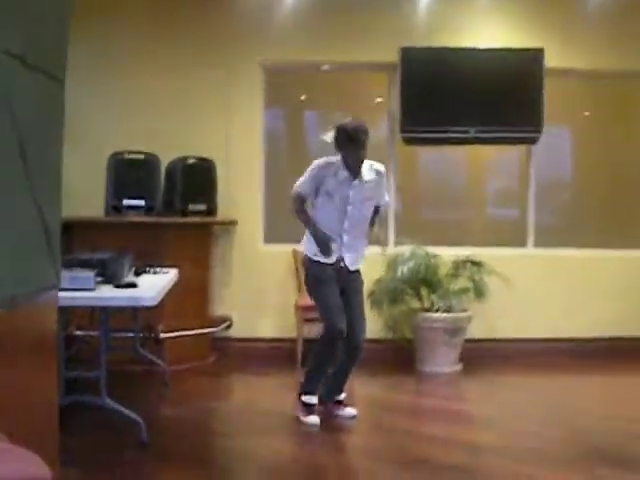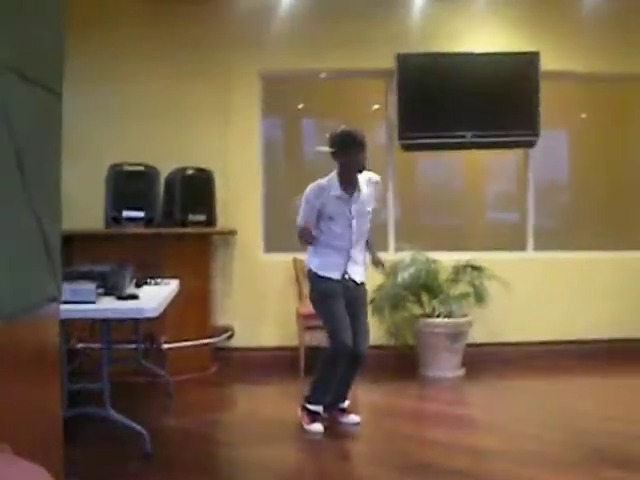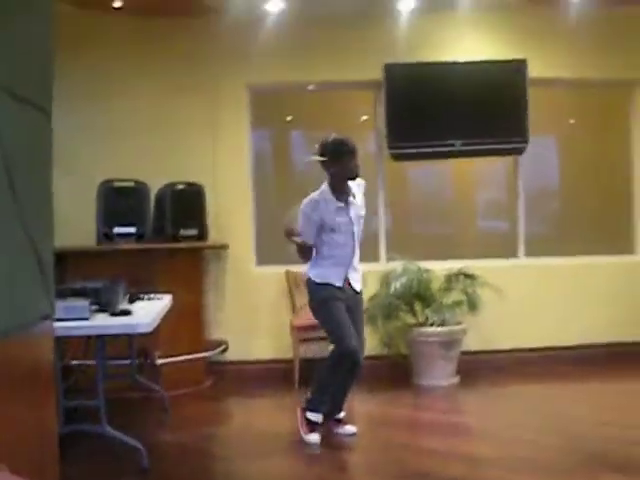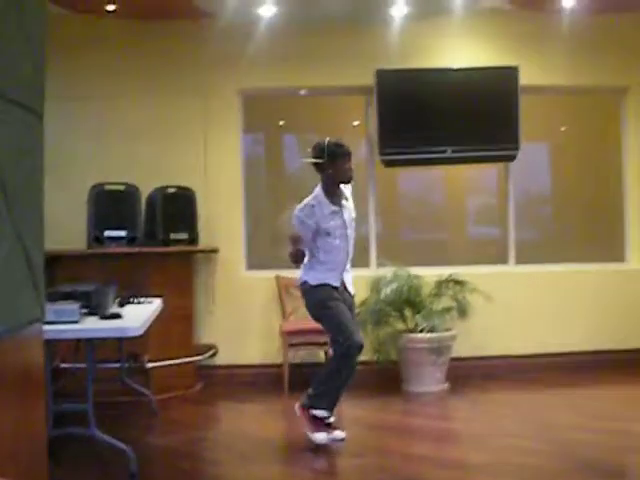
dt=0.1s
person 1, frame 1
left shoulder: (377, 175)
right shoulder: (322, 169)
right elbow: (297, 202)
left wrist: (372, 219)
right wrist: (314, 230)
left hip: (351, 266)
right hip: (320, 262)
left knee: (355, 338)
right knee: (336, 328)
left ankle: (331, 396)
right ankle: (308, 396)
person 1, frame 2
left shoulder: (372, 184)
right shoulder: (318, 192)
right elbow: (305, 237)
left wrist: (370, 253)
right wrist: (307, 235)
left hip: (355, 278)
right hip: (325, 278)
left knee: (357, 349)
right knee: (342, 345)
left ankle: (336, 404)
right ankle: (312, 405)
person 1, frame 3
left shoulder: (359, 189)
right shoulder: (314, 205)
right elbow: (306, 255)
right wrist: (301, 243)
left hip: (352, 285)
right hip: (324, 286)
left knee: (355, 358)
right knee: (348, 349)
left ankle: (331, 414)
right ankle: (311, 413)
person 1, frame 4
left shoulder: (346, 193)
right shoulder: (308, 210)
right elbow: (297, 257)
right wrist: (298, 252)
left hip: (343, 285)
right hip: (319, 288)
left knee: (346, 352)
right knee: (352, 343)
left ankle: (322, 412)
right ankle: (311, 405)
